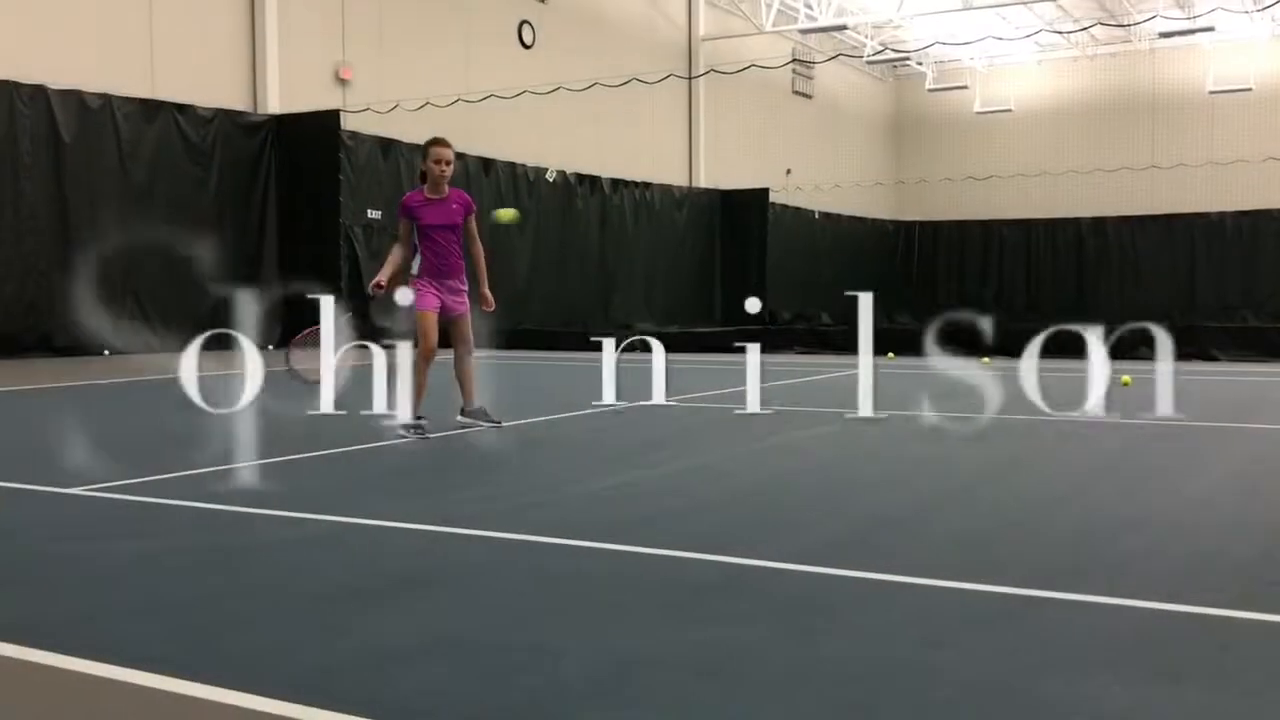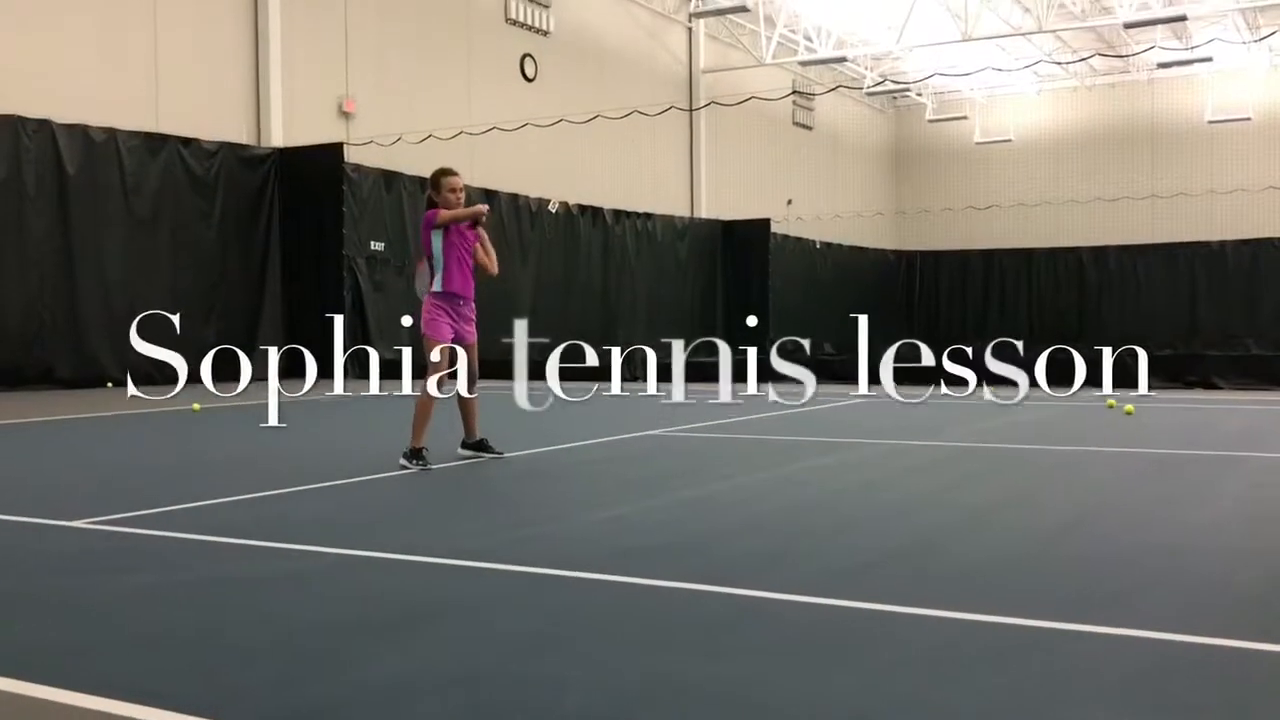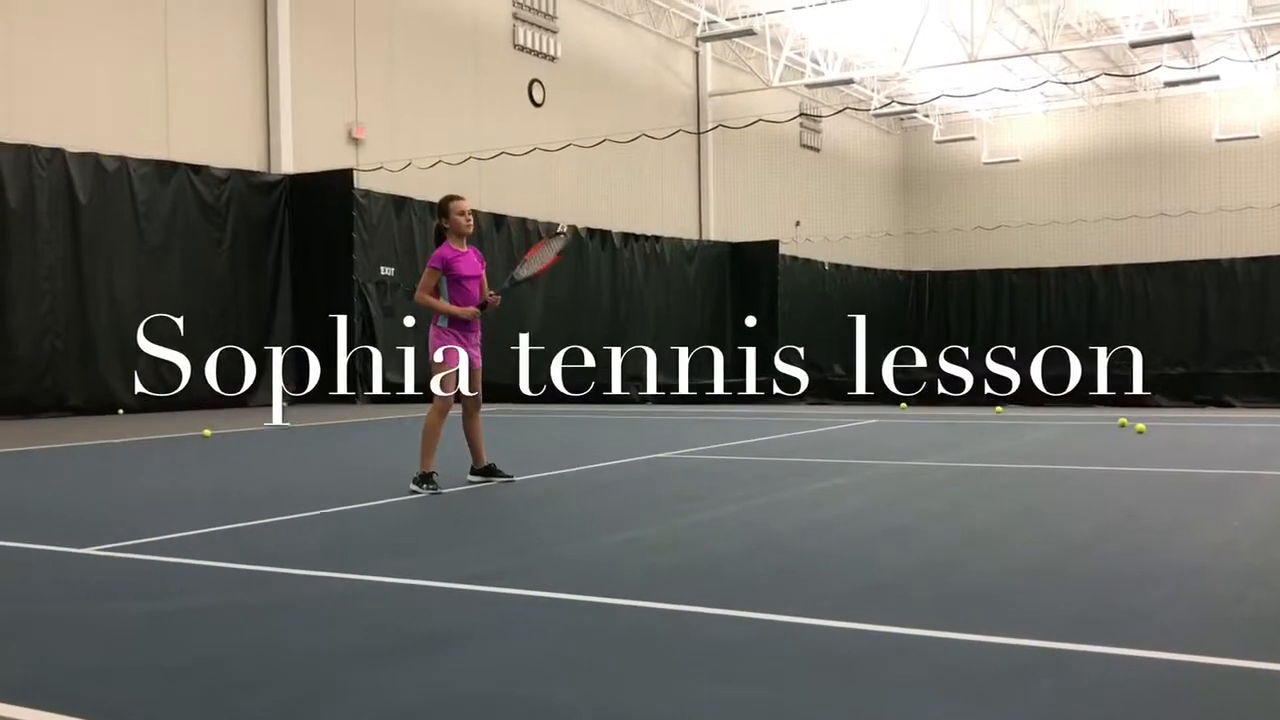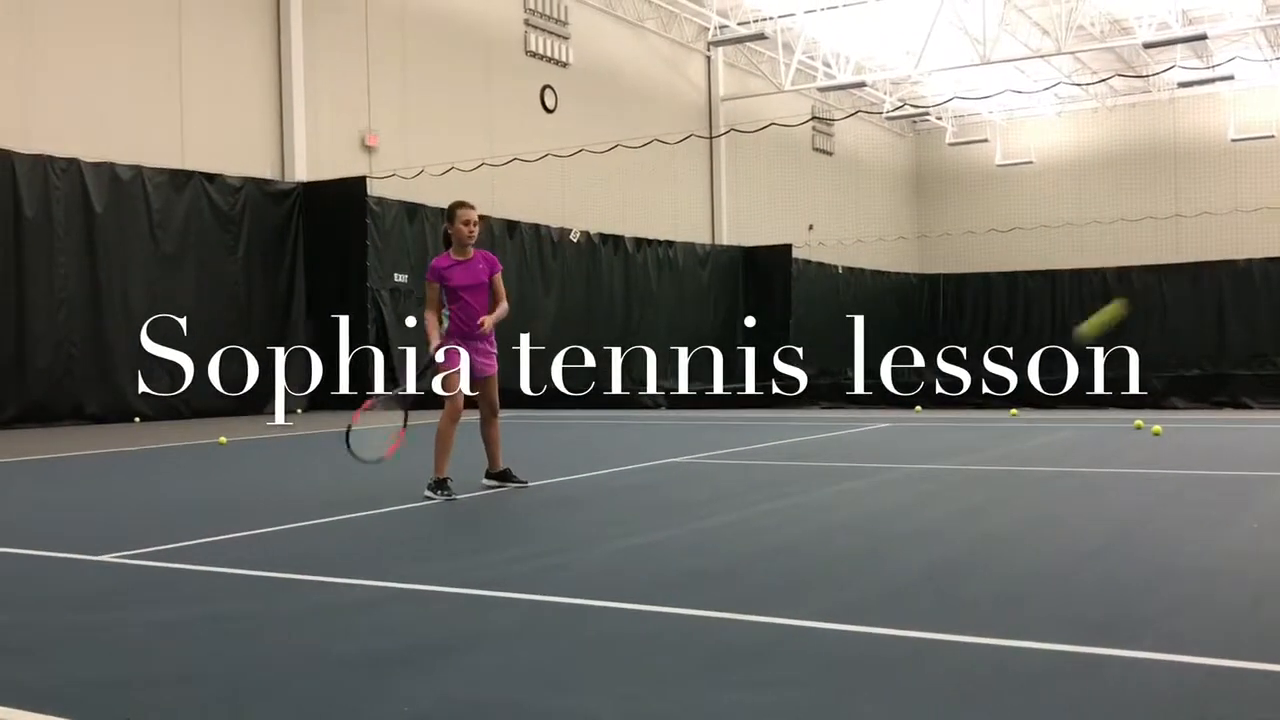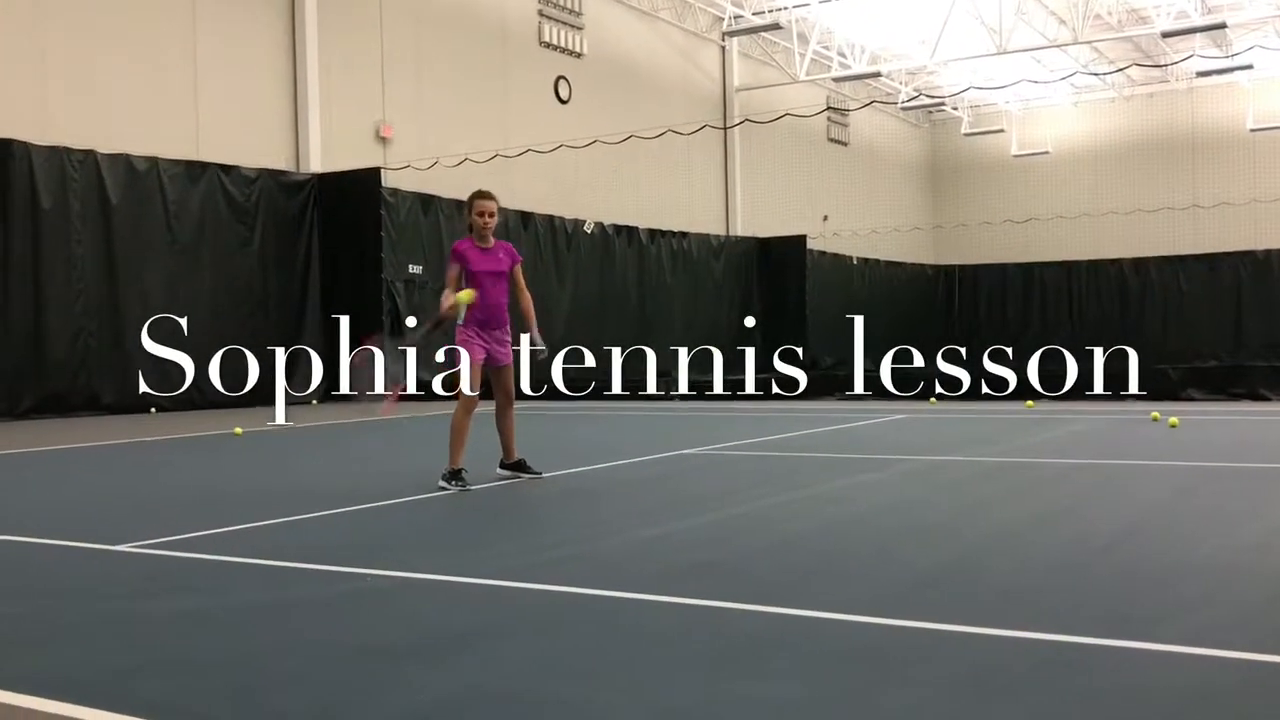
dt=0.7s
person 1, frame 1
left shoulder: (463, 200)
right shoulder: (411, 202)
left elbow: (474, 244)
right elbow: (402, 245)
left wrist: (483, 286)
right wrist: (385, 275)
left hip: (456, 283)
right hip: (426, 282)
left knee: (465, 346)
right knee: (428, 347)
left ankle: (469, 408)
right ankle: (412, 417)
person 1, frame 2
left shoulder: (469, 231)
right shoulder: (432, 219)
left elbow: (492, 269)
right elbow: (477, 210)
left wrist: (480, 229)
right wrist: (479, 211)
left hip: (466, 308)
right hip: (440, 307)
left knee: (470, 376)
right knee: (436, 377)
left ankle: (472, 440)
right ankle: (414, 449)
person 1, frame 3
left shoulder: (476, 255)
right shoulder: (442, 255)
right elbow: (421, 296)
left wrist: (491, 300)
right wrist: (457, 311)
left hip: (471, 336)
right hip: (447, 335)
left knee: (473, 403)
right knee: (444, 402)
left ankle: (480, 466)
right ankle: (424, 474)
person 1, frame 4
left shoulder: (489, 261)
right shoulder: (438, 266)
left elbow: (503, 303)
right elbow: (431, 310)
left wrist: (492, 318)
right wrist: (434, 338)
left hip: (484, 343)
right hip: (454, 344)
left knee: (491, 409)
right knee: (454, 408)
left ankle: (495, 470)
right ankle: (438, 480)
person 1, frame 5
left shoulder: (508, 252)
right shoulder: (461, 249)
left elbow: (522, 294)
right elbow: (450, 288)
left wrist: (535, 332)
right wrist: (448, 303)
left hip: (501, 332)
right hip: (472, 332)
left knee: (506, 398)
right knee: (468, 400)
left ankle: (510, 461)
right ankle: (452, 470)
